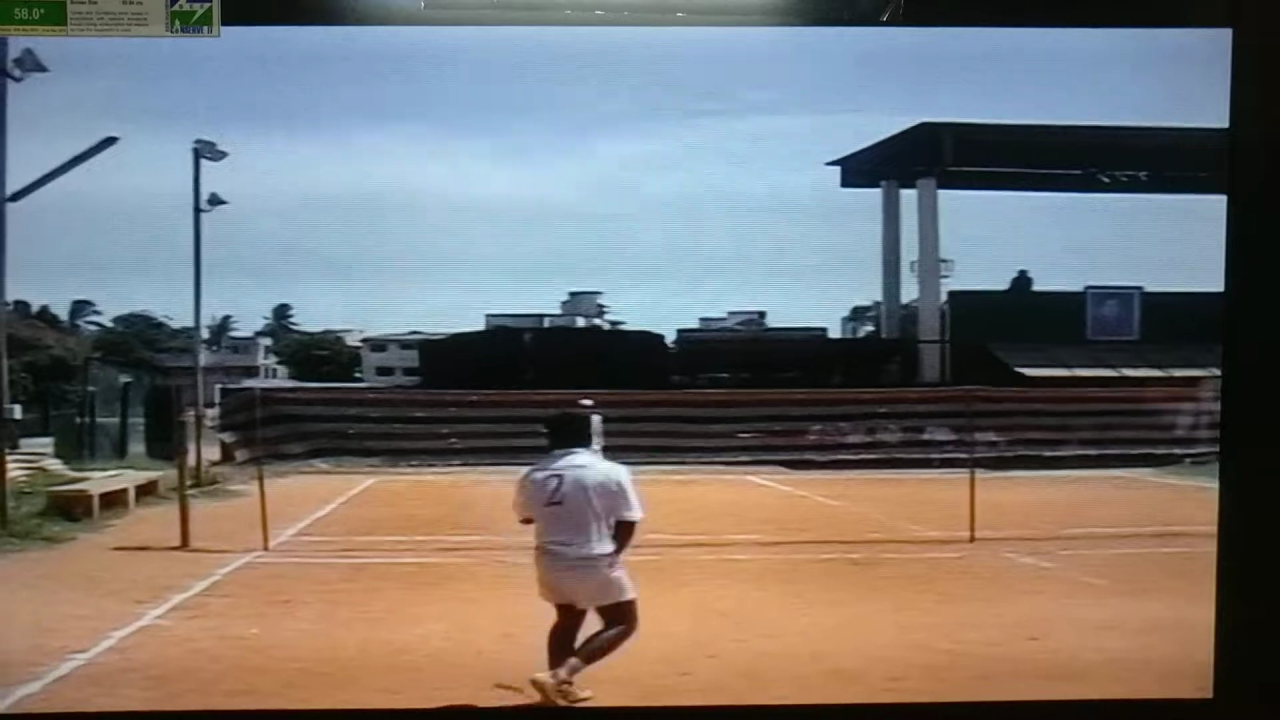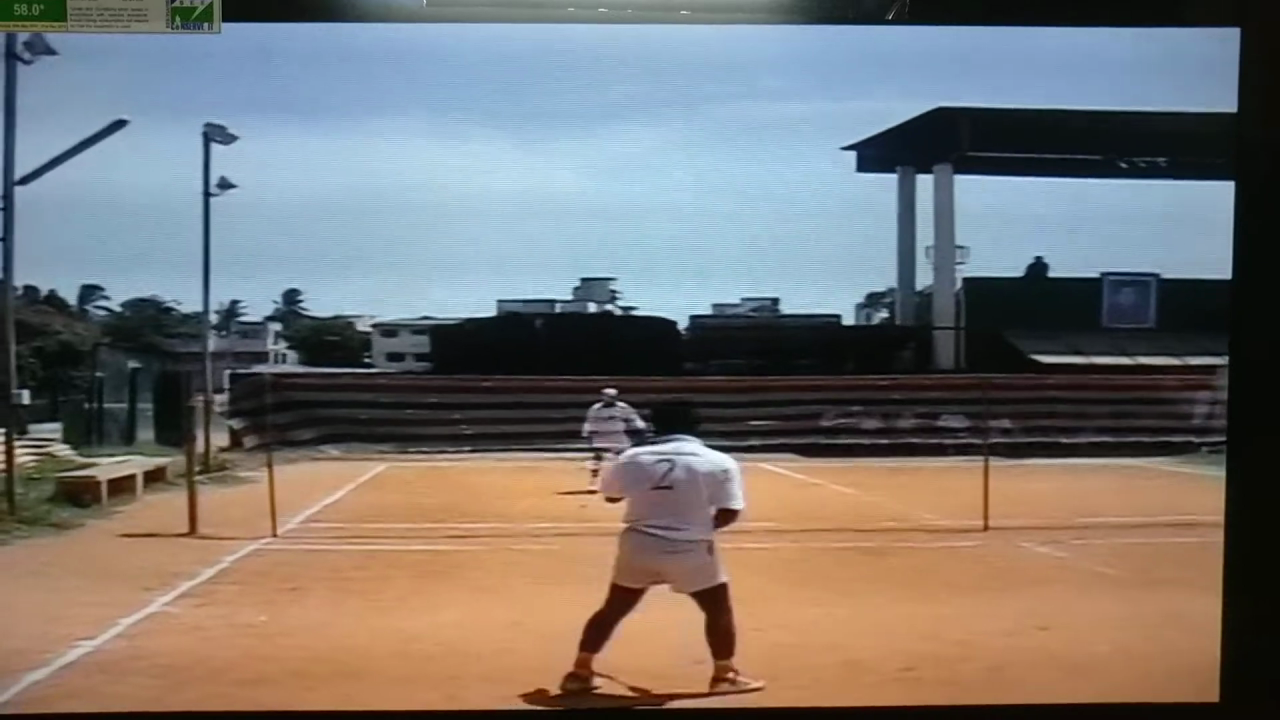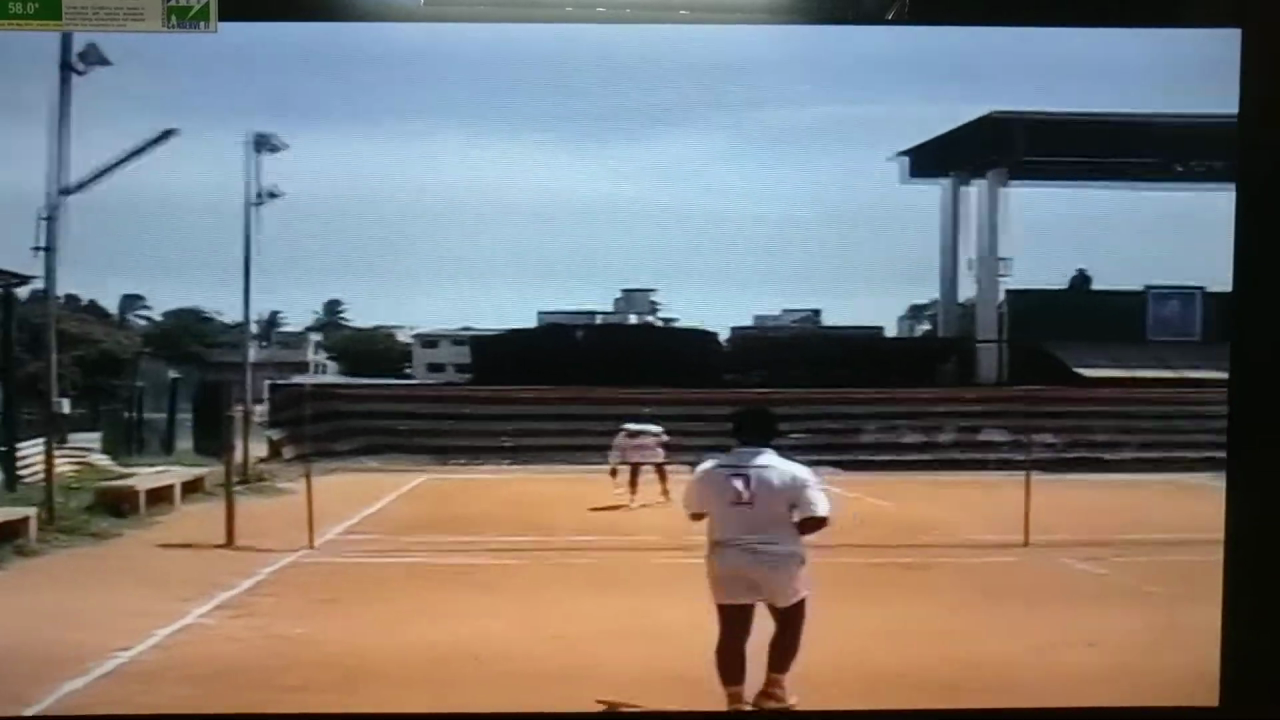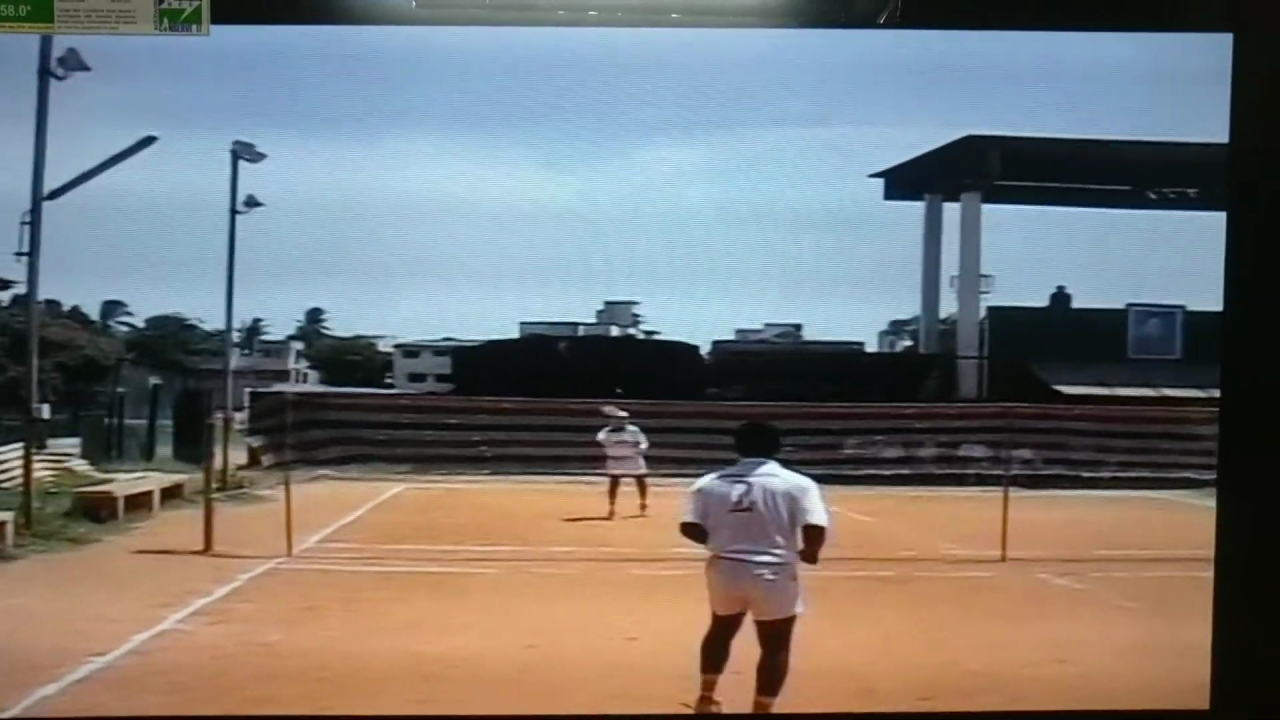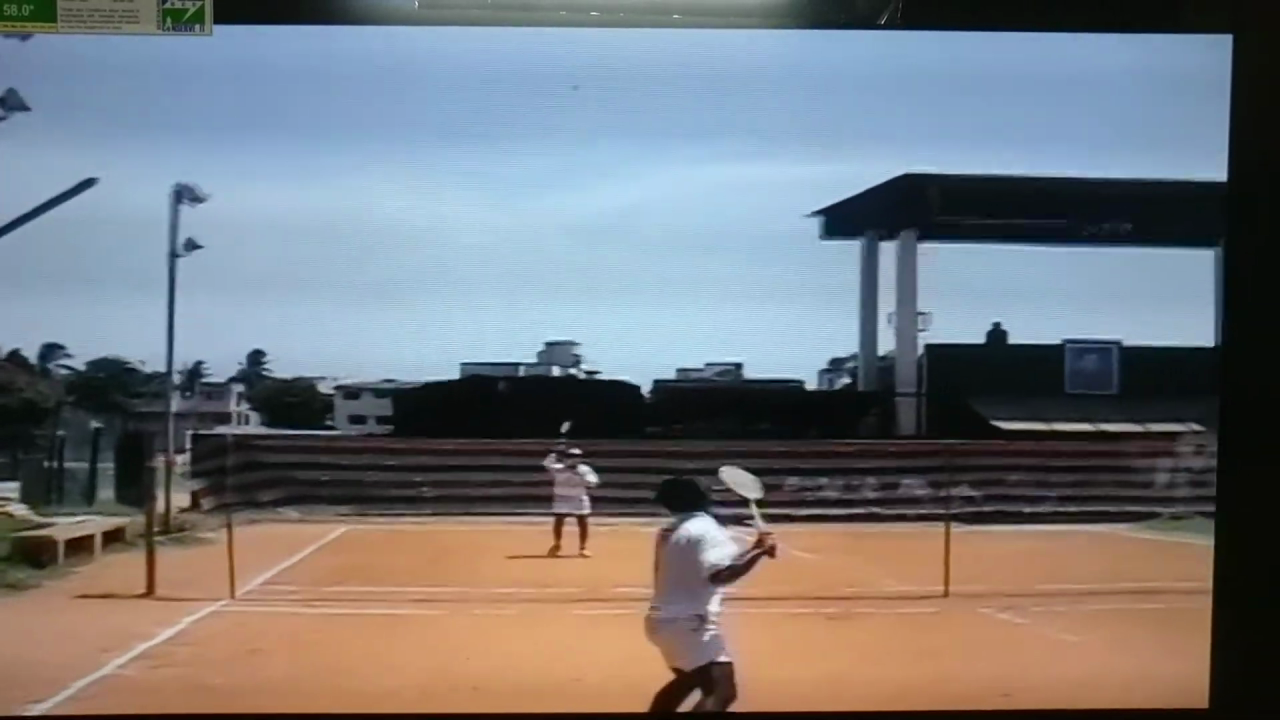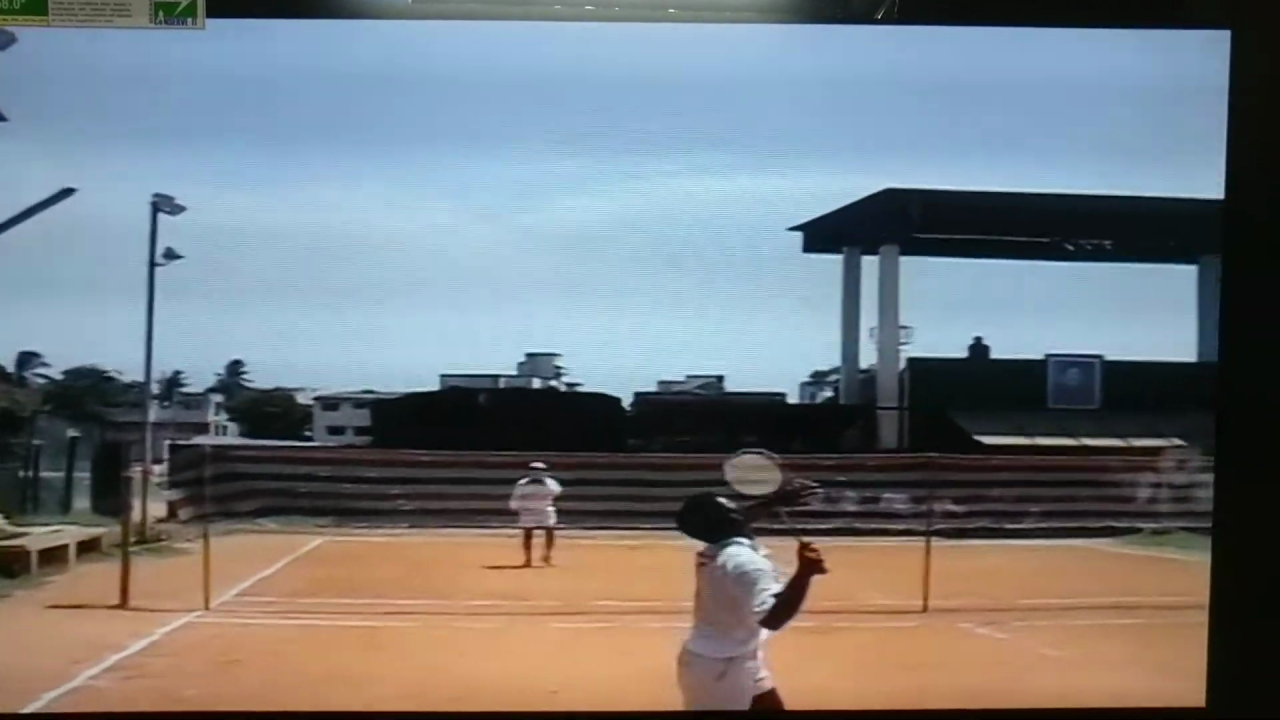
dt=0.5s
person 1, frame 1
left shoulder: (532, 476)
right shoulder: (612, 472)
left elbow: (526, 516)
right elbow: (626, 523)
right wrist: (613, 551)
left hip: (550, 560)
right hip: (595, 563)
left knee: (567, 620)
right knee: (621, 624)
left ankle: (561, 685)
right ankle: (559, 677)
person 1, frame 2
left shoulder: (632, 458)
right shoulder: (720, 463)
left elbow: (611, 495)
right elbow: (730, 513)
right wrist: (704, 525)
left hip: (639, 544)
right hip: (691, 549)
left knee: (613, 609)
right knee: (718, 610)
left ankle: (580, 673)
right ankle: (725, 675)
person 1, frame 3
left shoulder: (708, 471)
right shoulder: (795, 473)
left elbow: (695, 513)
right elbow: (818, 519)
right wrist: (788, 529)
left hip: (727, 560)
right hip: (779, 560)
left knee: (732, 633)
right knee: (790, 623)
left ankle: (737, 701)
right ankle: (773, 689)
person 1, frame 4
left shoulder: (709, 482)
right shoulder: (797, 483)
left elbow: (690, 528)
right elbow: (815, 530)
right wrist: (809, 552)
left hip: (724, 570)
right hip: (773, 574)
left knee: (720, 630)
right knee: (775, 646)
left ankle: (707, 697)
right ankle: (761, 710)
person 1, frame 5
left shoulder: (670, 530)
right shoulder: (706, 531)
right elbow: (721, 574)
right wrist: (759, 550)
left hip: (663, 620)
right hip: (689, 623)
left knee: (689, 679)
right knee: (721, 693)
person 1, frame 6
left shoulder: (721, 548)
right shoulder: (743, 561)
left elbow: (743, 516)
right elbow: (774, 619)
left wrist: (778, 499)
right wrist: (805, 572)
left hip: (728, 658)
right hip: (721, 665)
